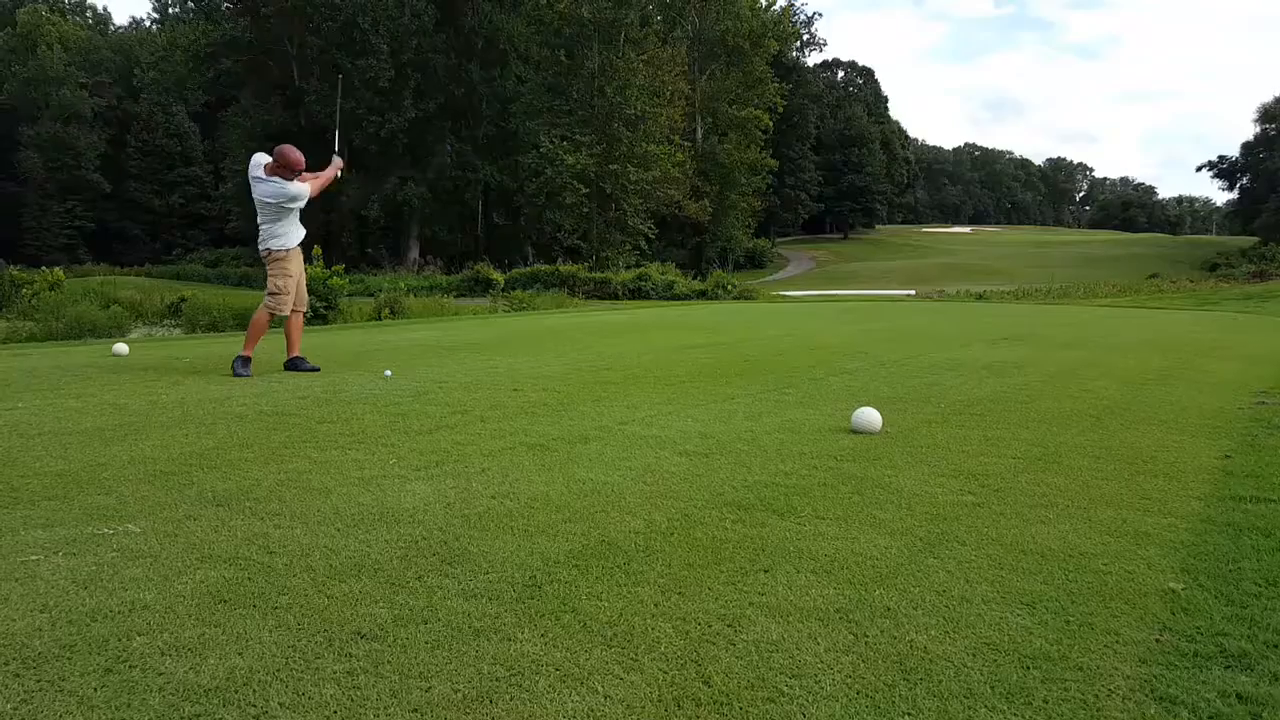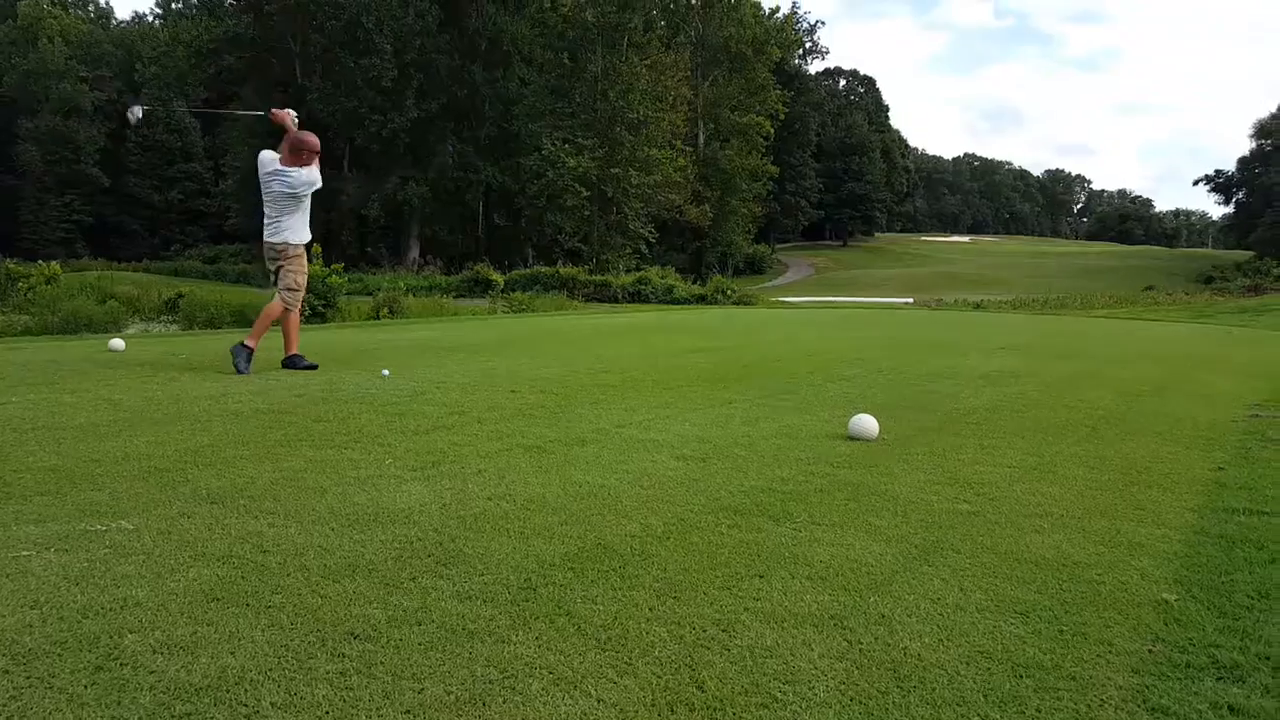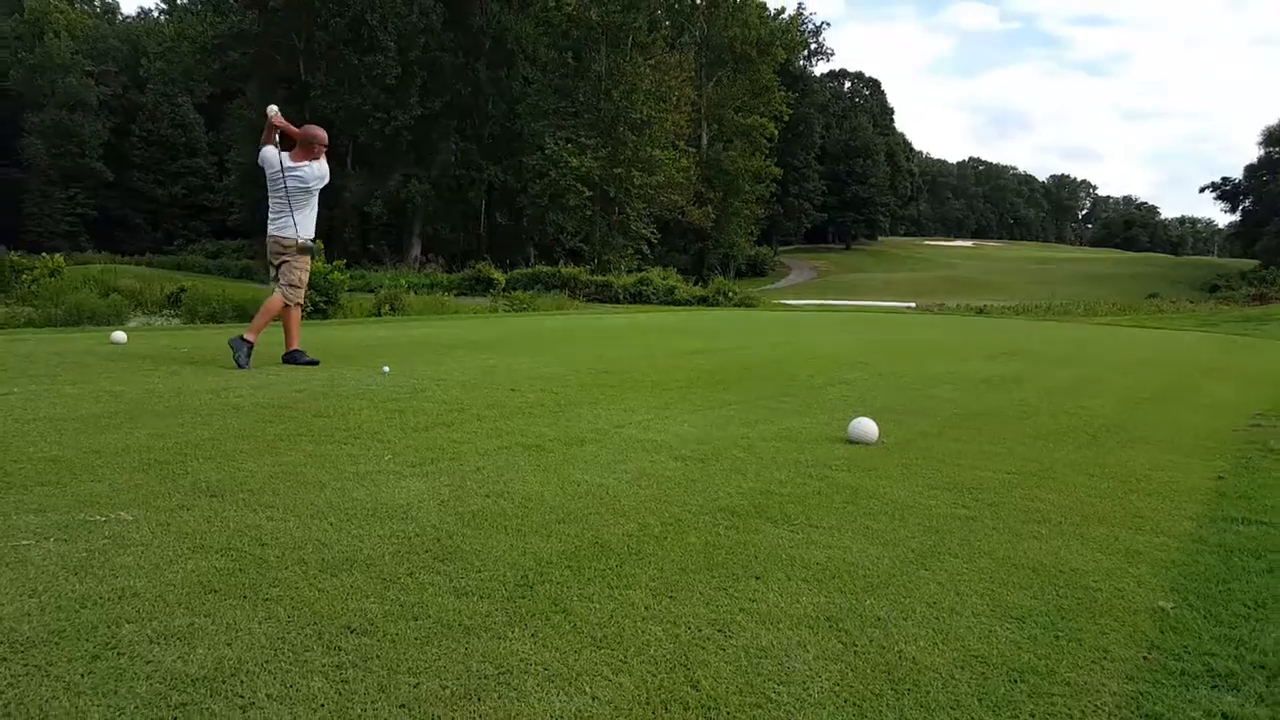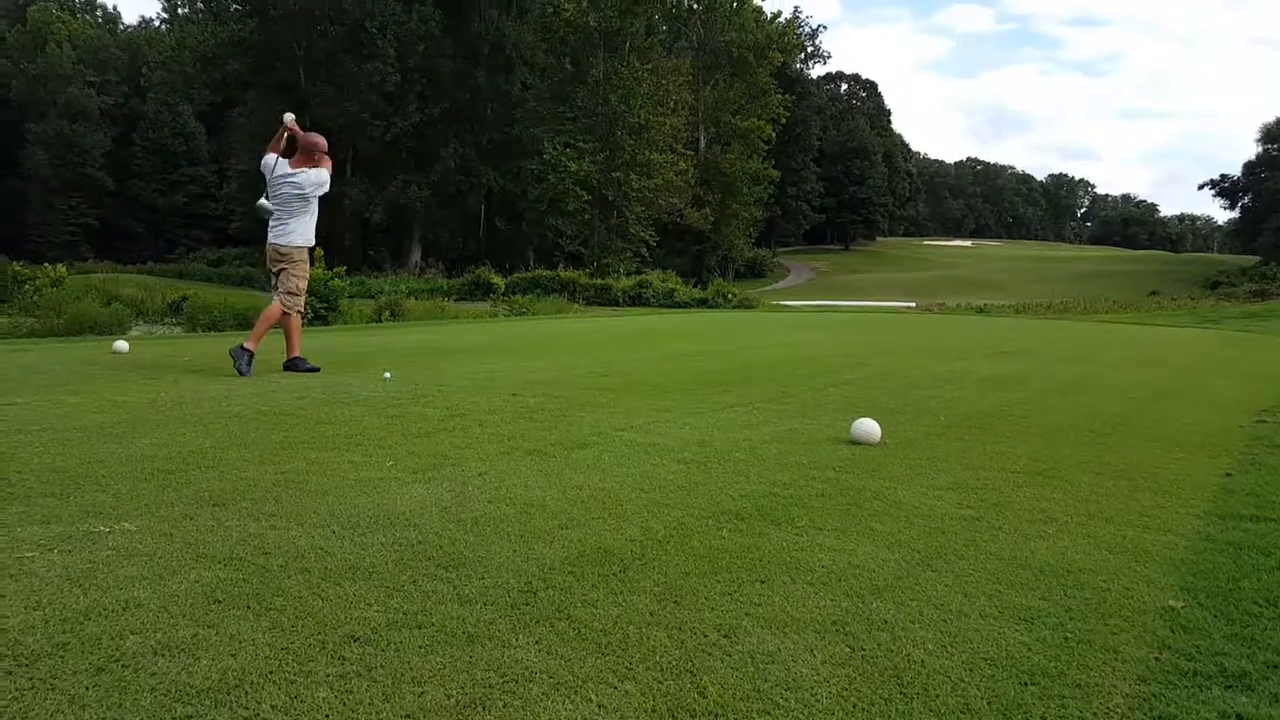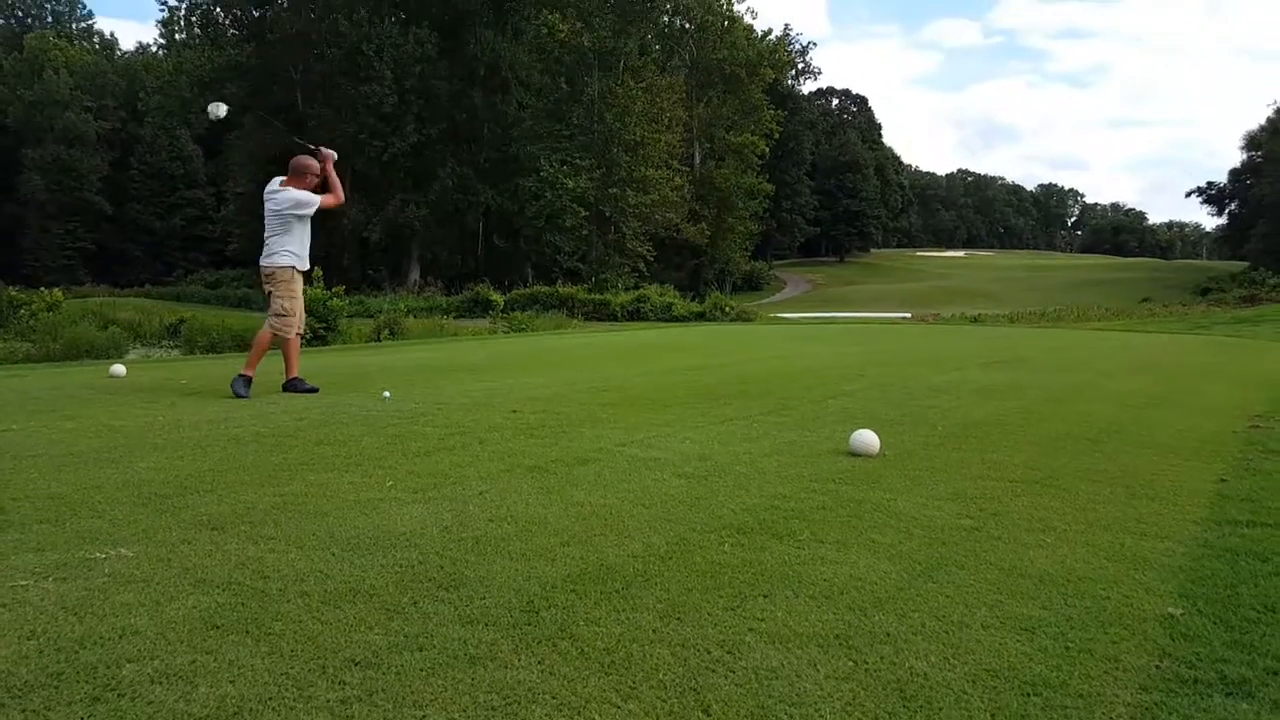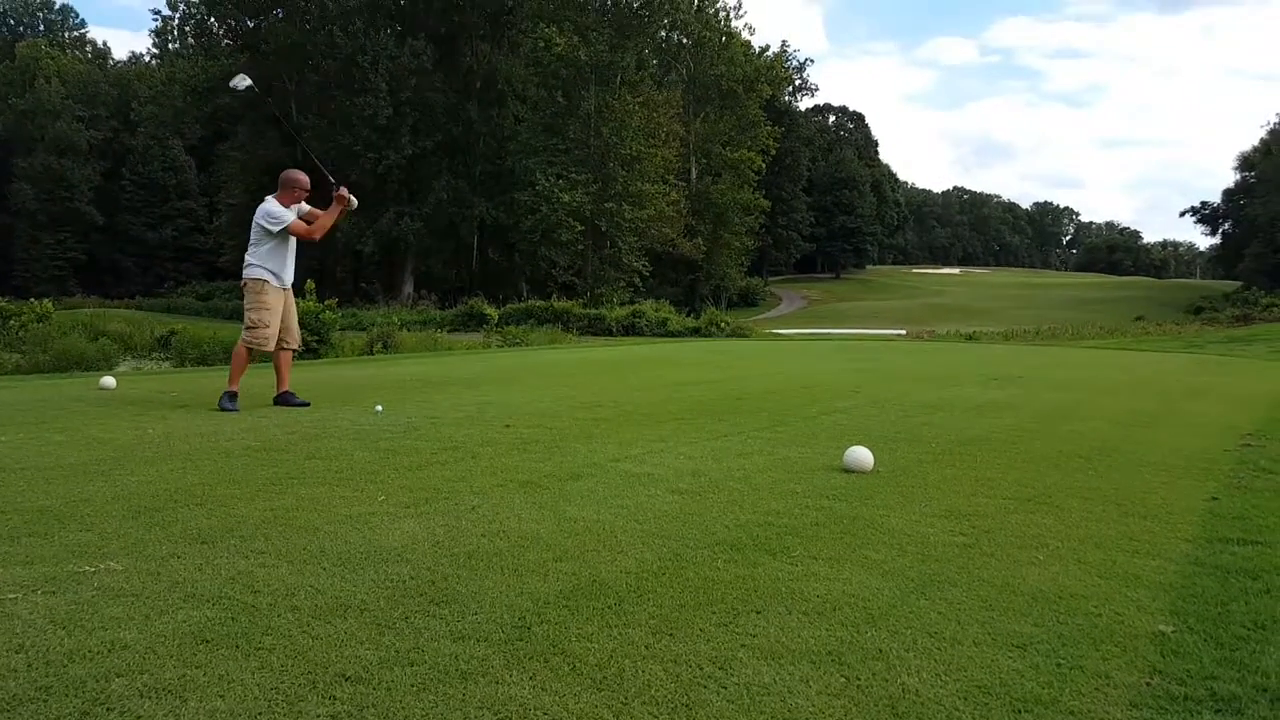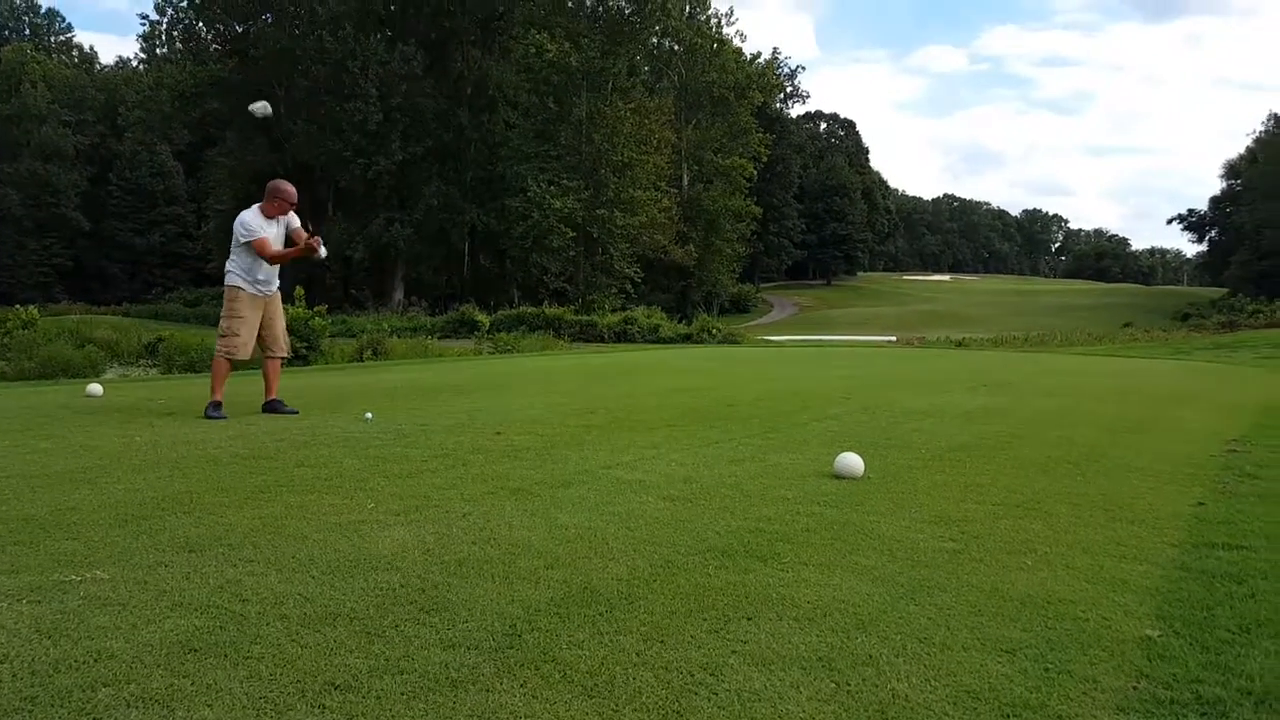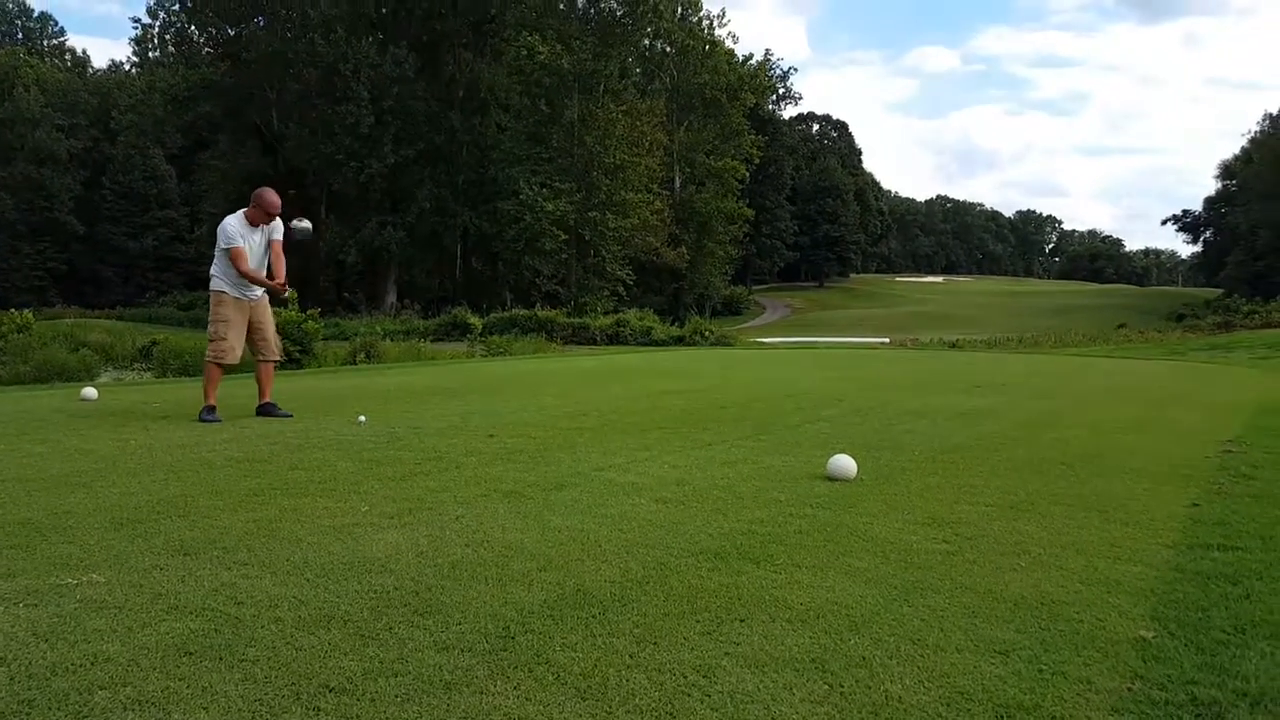
dt=0.2s
person 1, frame 1
left shoulder: (259, 160)
right shoulder: (285, 191)
left elbow: (302, 180)
right elbow: (314, 188)
left wrist: (319, 175)
right wrist: (334, 166)
left hip: (289, 247)
right hip: (281, 250)
left knee: (297, 304)
right knee: (275, 303)
left ankle: (293, 357)
right ankle: (244, 358)
person 1, frame 2
left shoulder: (265, 160)
right shoulder: (307, 177)
right elbow: (314, 160)
left wrist: (287, 128)
right wrist: (290, 125)
left hip: (277, 241)
right hip: (291, 245)
left knee: (292, 299)
right knee: (286, 298)
left ankle: (291, 354)
right ankle: (247, 346)
person 1, frame 3
left shoulder: (272, 159)
right shoulder: (318, 171)
left elbow: (267, 145)
right elbow: (320, 154)
left wrist: (272, 125)
right wrist: (286, 127)
left hip: (276, 236)
right hip: (296, 241)
left knee: (294, 295)
right knee: (286, 293)
left ankle: (292, 350)
right ankle: (246, 339)
person 1, frame 4
left shoulder: (273, 167)
right shoulder: (317, 179)
left elbow: (270, 153)
right elbow: (328, 163)
left wrist: (283, 132)
right wrist: (298, 132)
left hip: (277, 244)
right hip: (294, 249)
left knee: (294, 303)
right knee: (285, 301)
left ankle: (293, 358)
right ankle: (246, 348)
person 1, frame 5
left shoulder: (276, 184)
right shoulder: (298, 198)
left elbow: (294, 180)
right elbow: (338, 198)
left wrist: (321, 164)
right wrist: (328, 165)
left hip: (283, 266)
right hip: (284, 267)
left knee: (294, 324)
right knee: (278, 323)
left ankle: (292, 378)
right ankle: (245, 375)
person 1, frame 6
left shoulder: (290, 204)
right shoulder: (272, 210)
left elbow: (320, 217)
right elbow: (312, 234)
left wrist: (339, 204)
right wrist: (337, 205)
left hip: (282, 282)
right hip: (261, 280)
left knee: (288, 338)
right knee: (255, 336)
left ankle: (283, 392)
right ankle: (230, 392)
person 1, frame 7
left shoulder: (286, 218)
right shoulder: (247, 220)
left elbow: (301, 238)
right elbow: (270, 256)
left wrist: (311, 245)
right wrist: (301, 250)
left hip: (270, 291)
right hip: (241, 289)
left knee: (276, 346)
right knee: (230, 345)
left ankle: (271, 399)
right ankle: (215, 401)
person 1, frame 8
left shoulder: (274, 224)
right shoulder: (230, 226)
left elbow: (277, 255)
right elbow: (242, 268)
left wrist: (280, 281)
right wrist: (269, 284)
left hip: (257, 295)
right hip: (227, 293)
left knee: (268, 348)
right knee: (220, 350)
left ankle: (265, 403)
right ankle: (209, 405)
